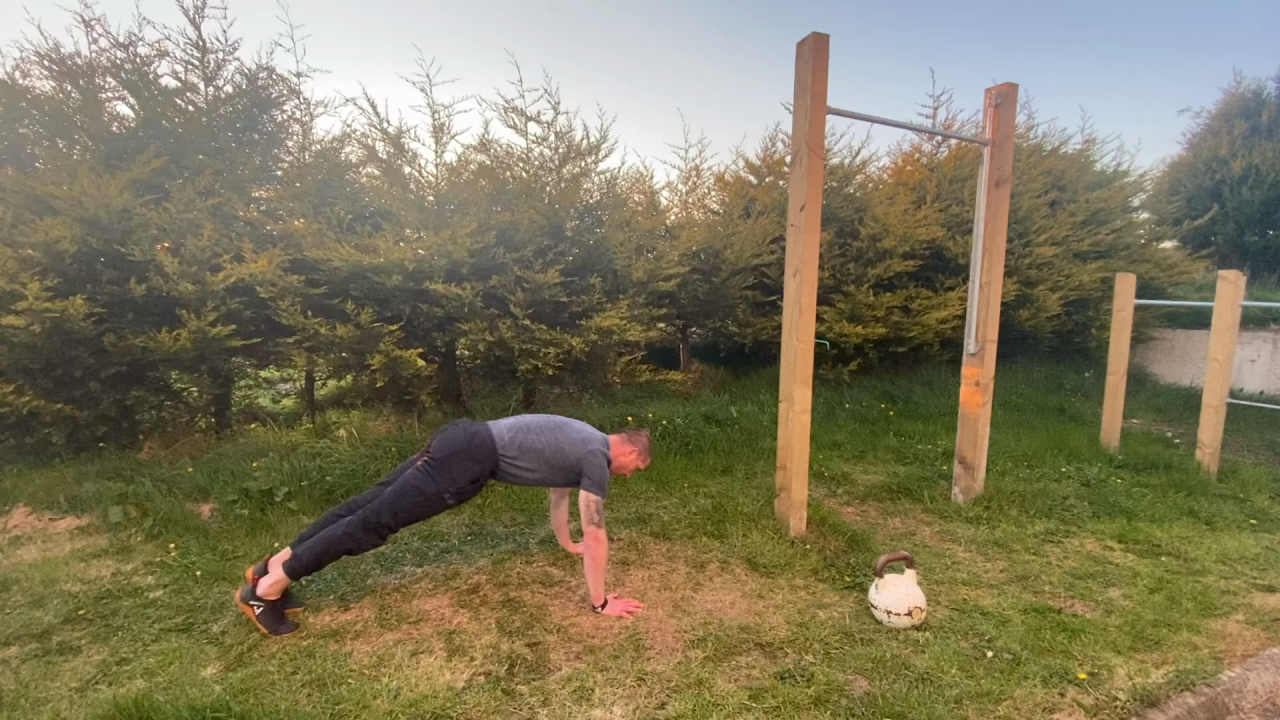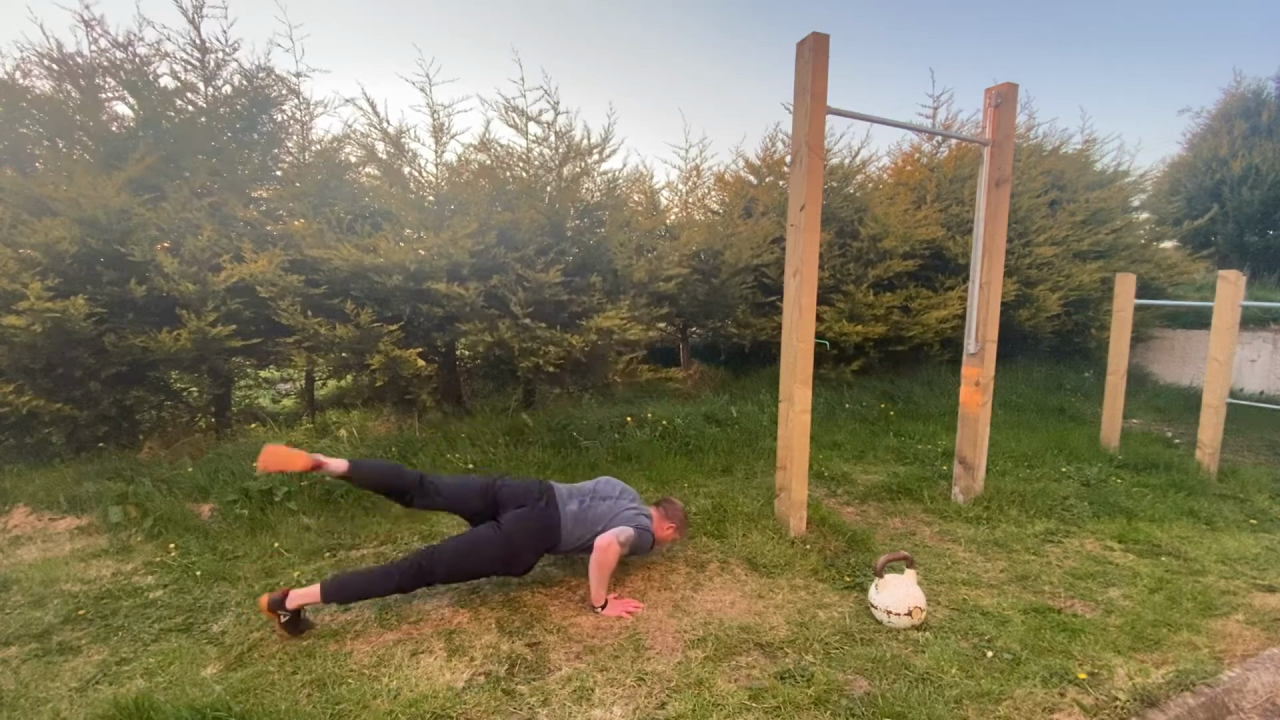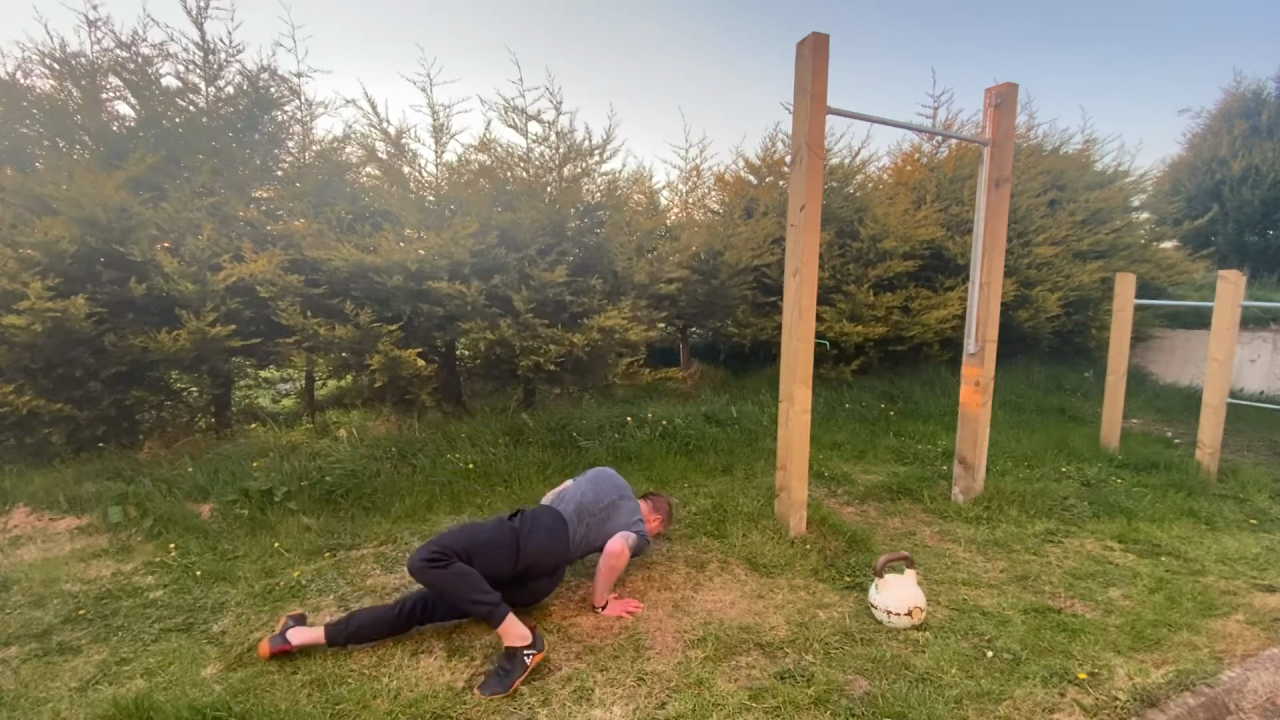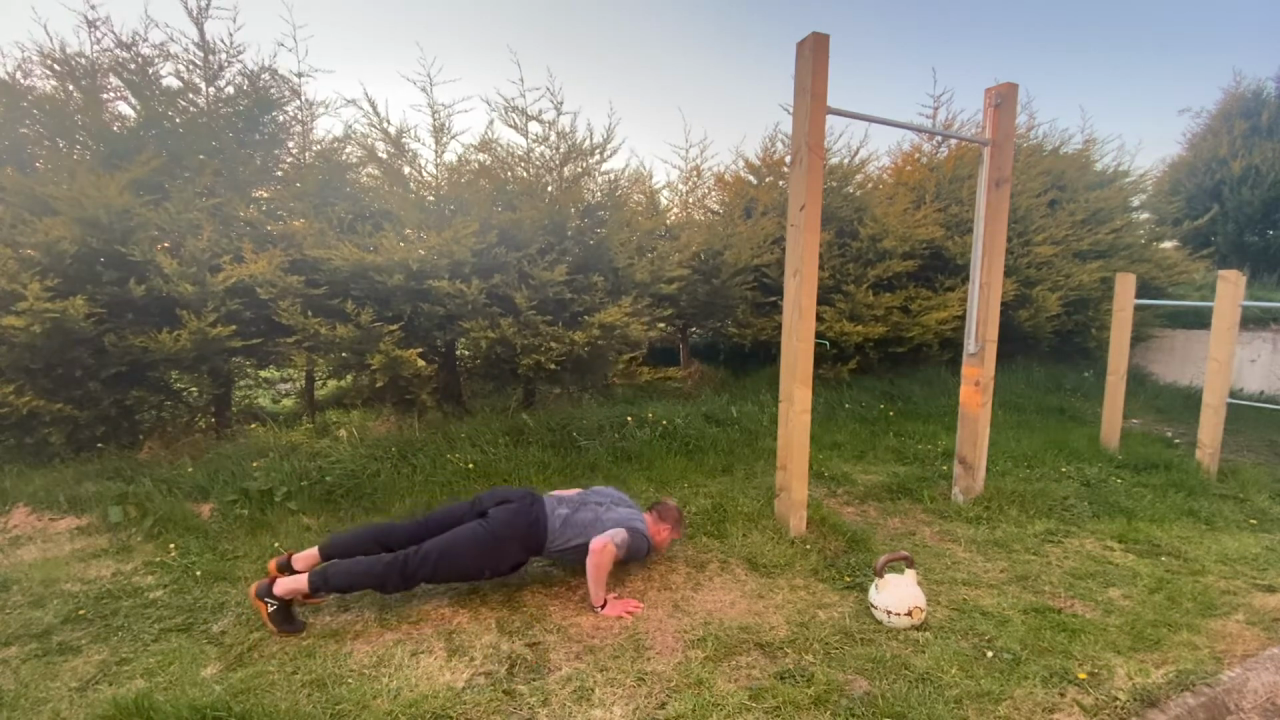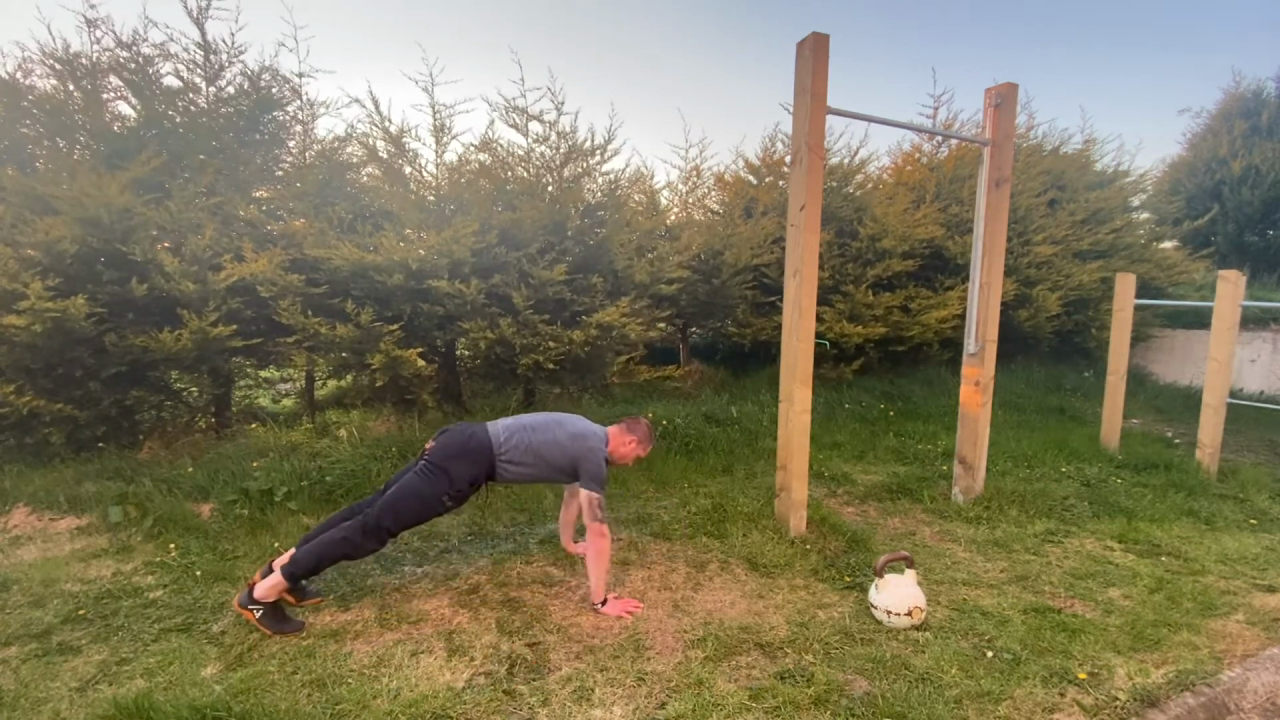
dt=1s
person 1, frame 1
left shoulder: (586, 441)
right shoulder: (598, 460)
left elbow: (557, 484)
right elbow: (595, 533)
left wrist: (566, 541)
right wrist: (600, 602)
left hip: (467, 437)
right hip: (470, 459)
left knee: (372, 501)
right knee: (376, 520)
left ankle: (273, 564)
right ankle: (265, 589)
person 1, frame 2
left shoulder: (621, 489)
right shoulder: (643, 533)
right elbow: (606, 546)
right wrist: (601, 603)
left hip: (531, 495)
right hip: (525, 536)
left knee: (416, 488)
right knee: (420, 569)
left ankle: (330, 464)
right ankle: (295, 600)
person 1, frame 3
left shoulder: (607, 474)
right shoulder: (640, 535)
right elbow: (616, 550)
right wrist: (602, 603)
left hip: (538, 528)
right hip: (543, 576)
person 1, frame 4
left shoulder: (616, 496)
right shoulder: (638, 537)
right elbow: (600, 549)
right wrist: (600, 603)
left hip: (516, 500)
right hip: (514, 533)
left knee: (407, 533)
right knee: (407, 566)
left ankle: (296, 562)
right ankle: (278, 591)
person 1, frame 5
left shoulder: (586, 434)
right shoulder: (595, 455)
left elbow: (571, 488)
right elbow: (598, 532)
left wrist: (568, 542)
right wrist: (601, 600)
left hip: (463, 439)
right hip: (467, 460)
left knee: (375, 506)
right knee: (375, 525)
left ankle: (280, 566)
right ankle: (263, 593)
